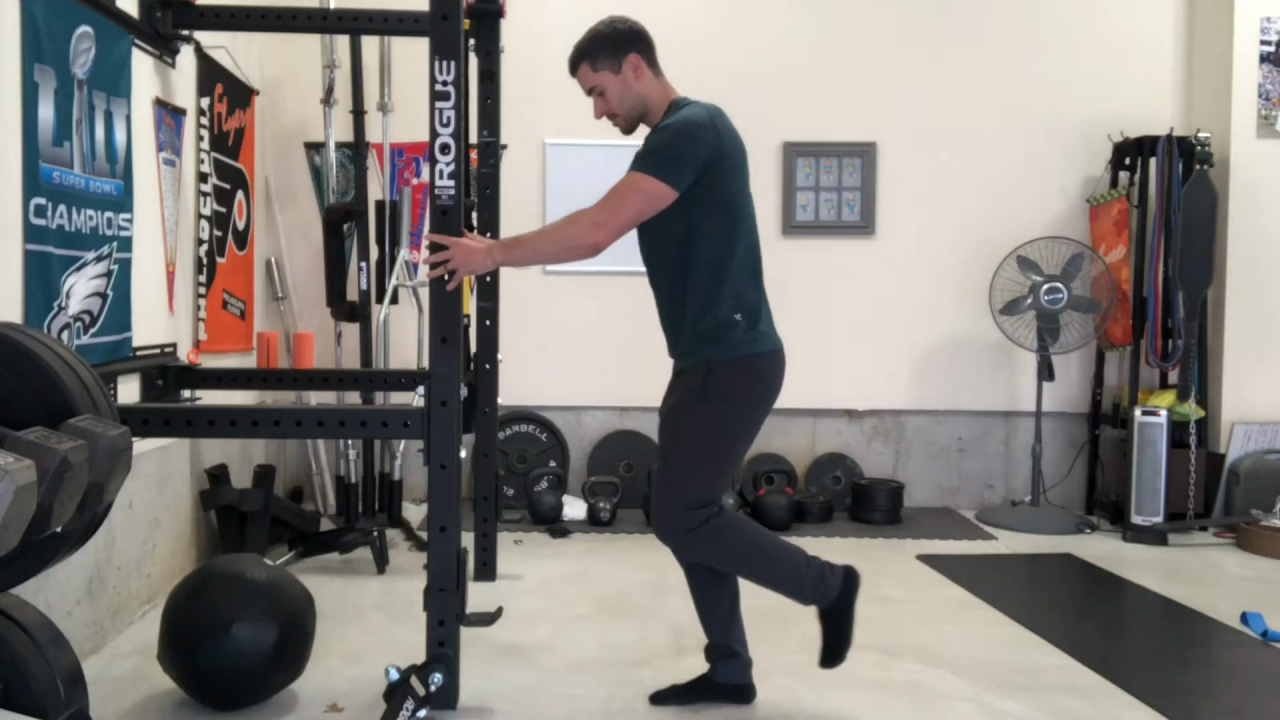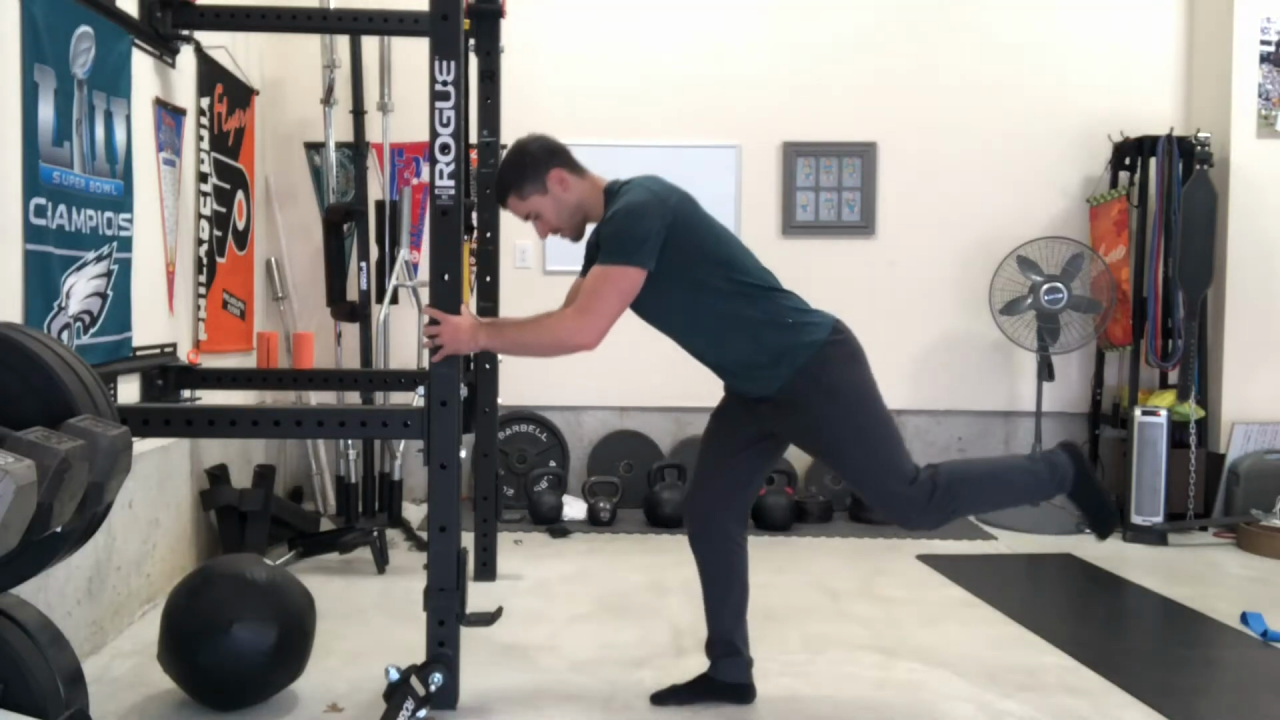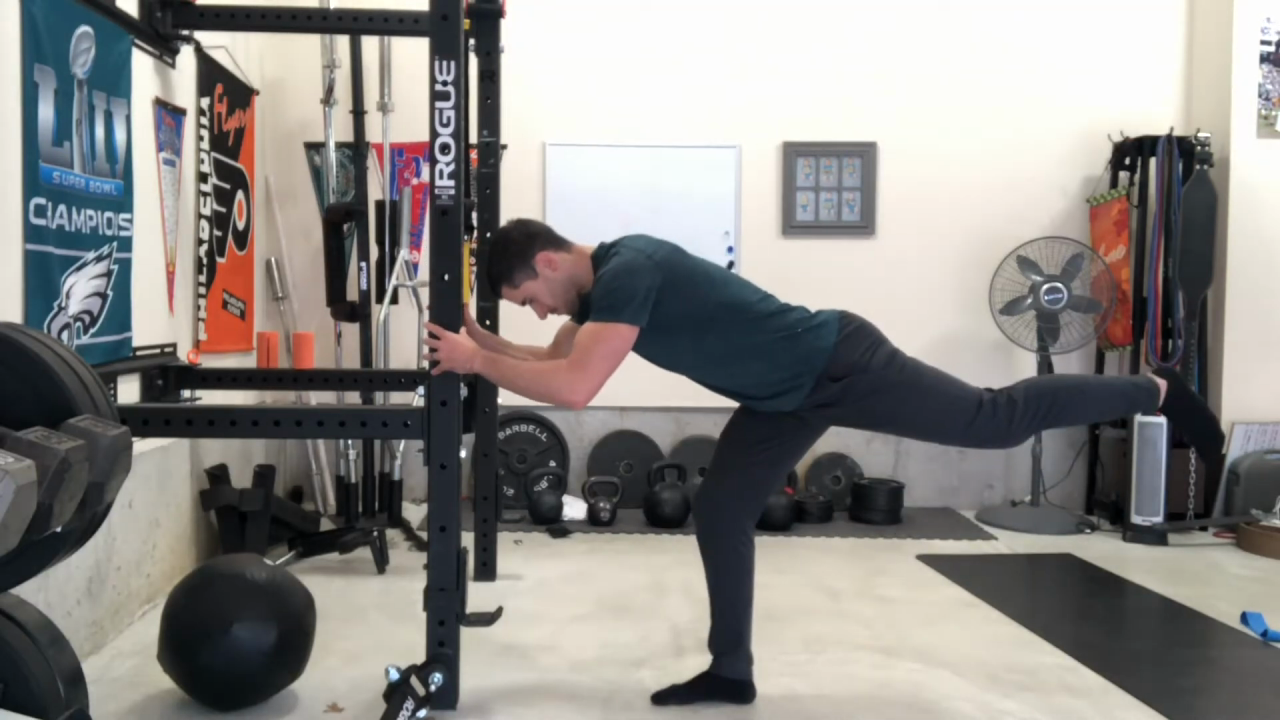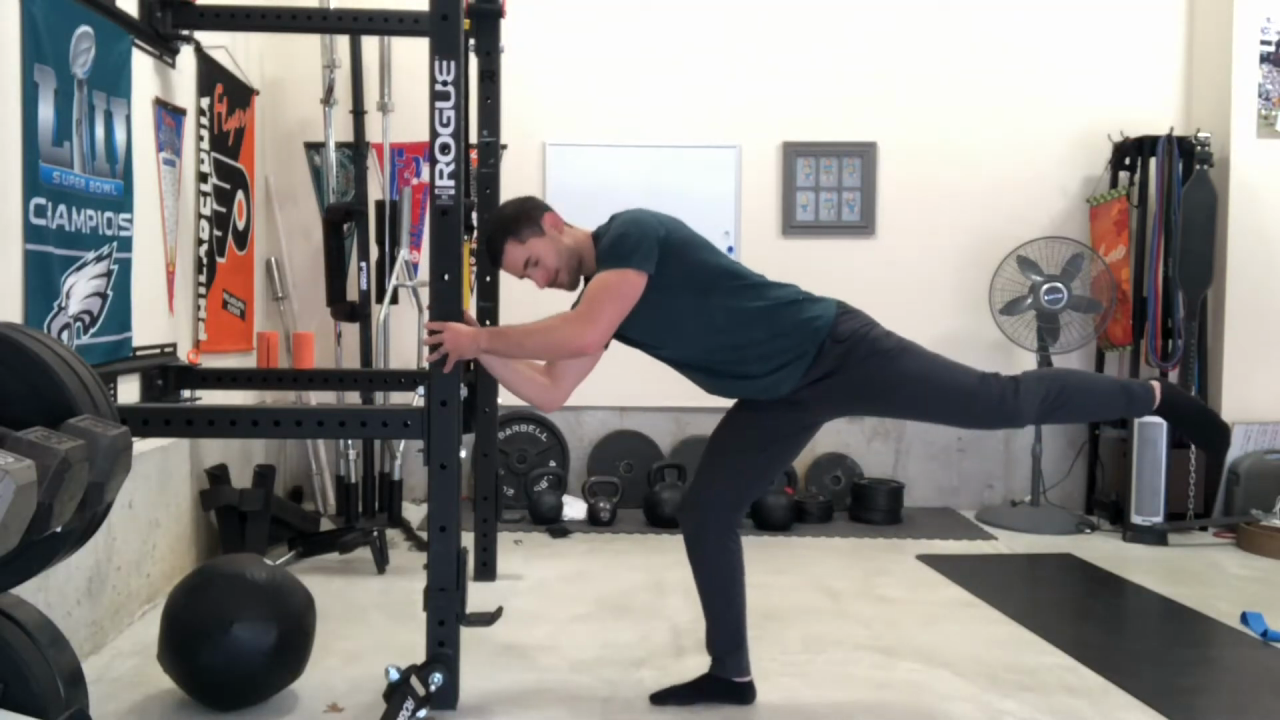
dt=1s
person 1, frame 1
left shoulder: (692, 129)
right shoulder: (673, 136)
left elbow: (595, 231)
right elbow: (597, 232)
left wrist: (493, 256)
right wrist: (499, 252)
left hip: (732, 362)
right hip: (707, 361)
left knee: (683, 519)
right knee: (685, 517)
left ankle: (829, 585)
right ankle: (729, 670)
person 1, frame 2
left shoulder: (638, 211)
right shoulder: (611, 234)
left elbow: (582, 332)
right elbow: (568, 320)
left wrist: (480, 338)
right wrist: (483, 323)
left hip: (814, 367)
right hip: (760, 384)
left knee: (913, 502)
right knee: (710, 513)
left ankle: (1061, 471)
right ankle: (729, 670)
person 1, frame 3
left shoulder: (627, 272)
right shoulder: (603, 288)
left elbow: (575, 389)
right elbow: (556, 362)
left wrist: (476, 361)
right wrist: (480, 341)
left hip: (840, 364)
right hip: (788, 395)
left knee: (996, 420)
right knee: (719, 512)
left ankle: (1157, 392)
right ankle: (731, 670)
person 1, frame 4
left shoulder: (633, 233)
right shoulder: (597, 296)
left elbow: (581, 336)
right elbow: (549, 390)
left wrist: (481, 336)
right wrist: (480, 349)
left hip: (833, 348)
right hip: (779, 396)
left knee: (1001, 403)
right knee: (705, 515)
left ankle: (1153, 396)
right ankle: (732, 673)
